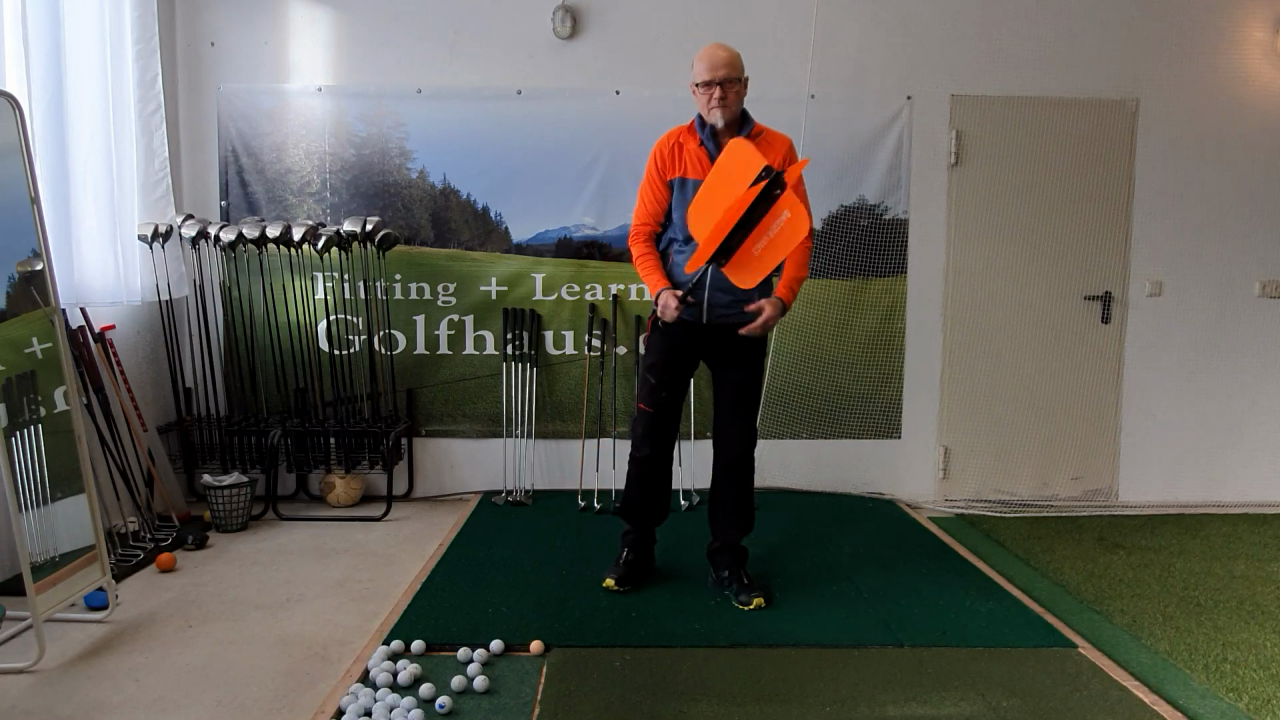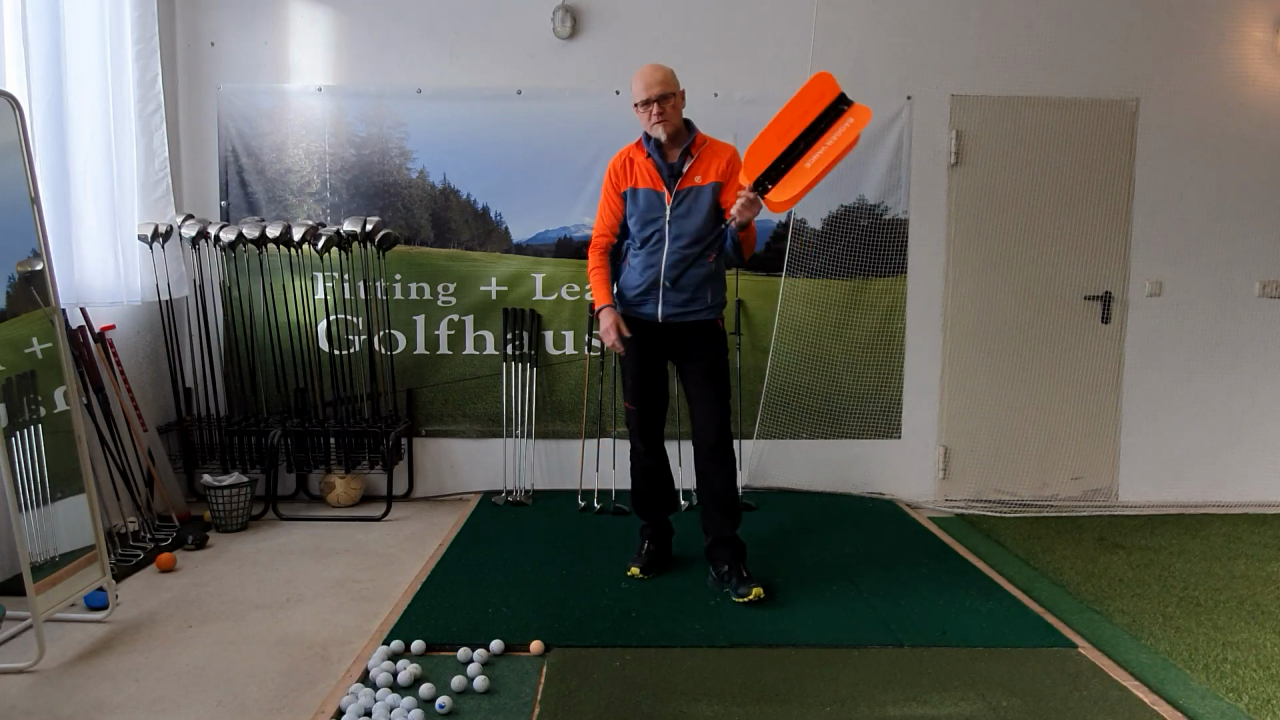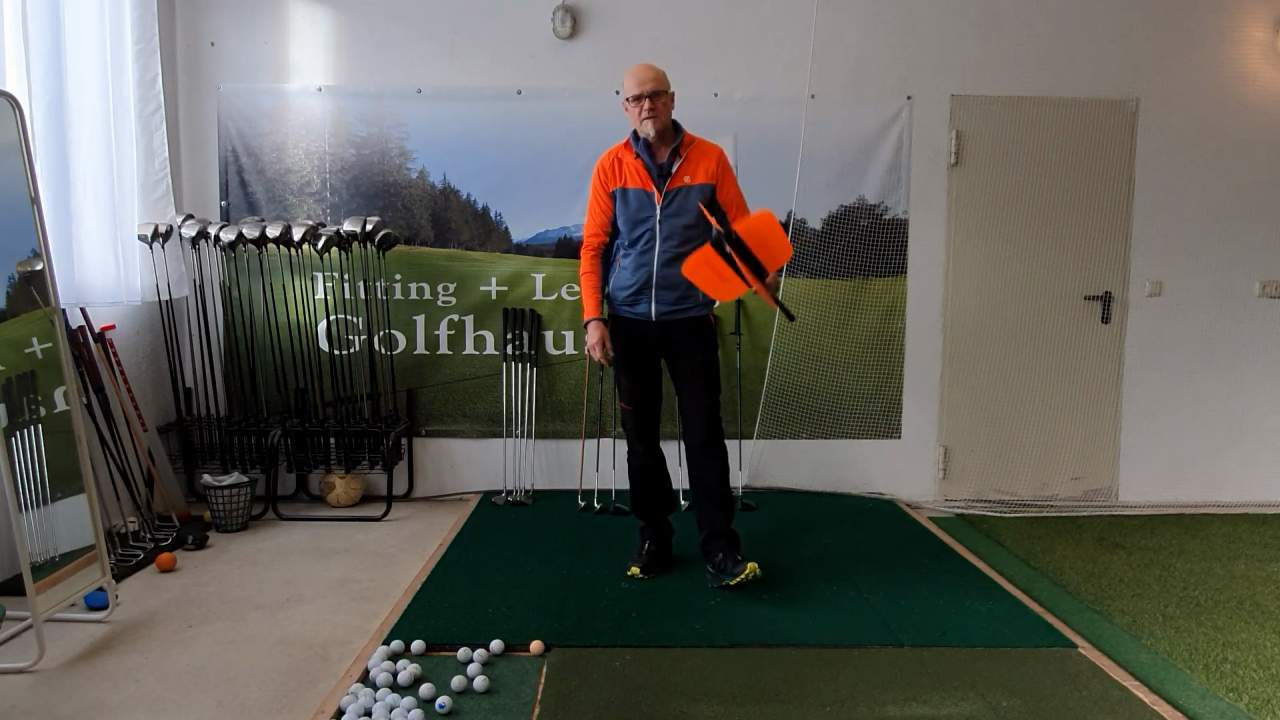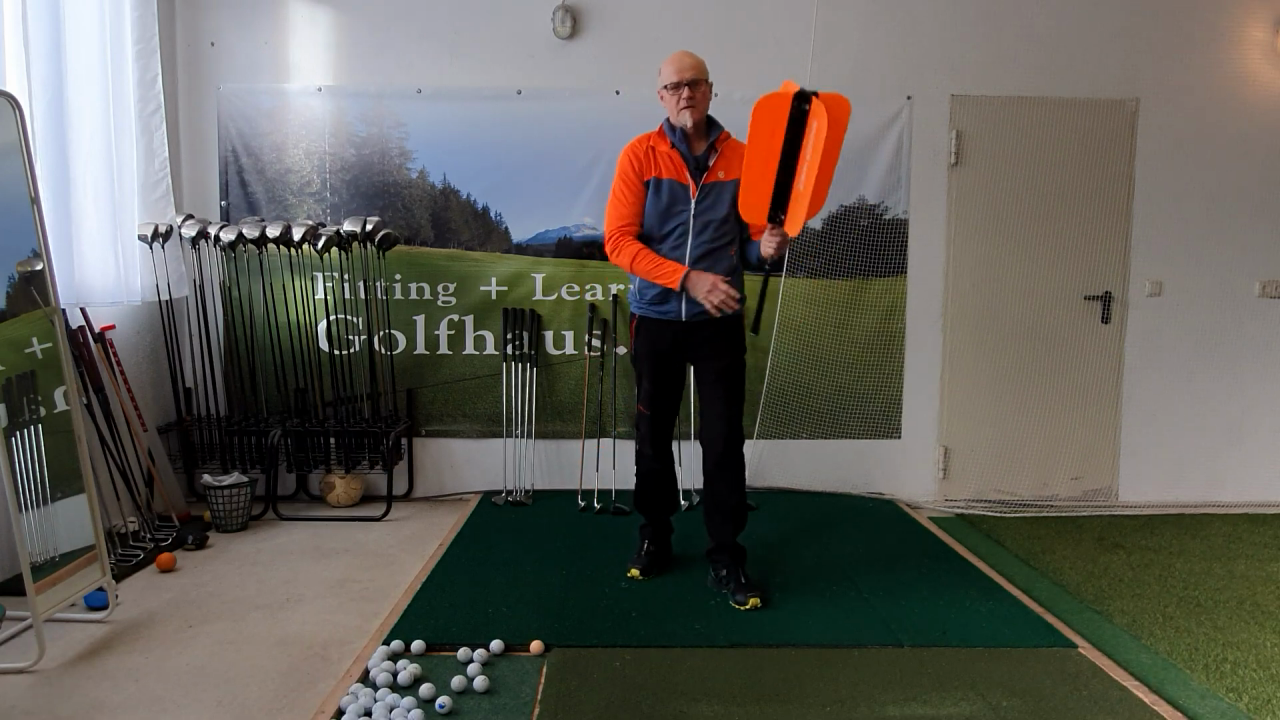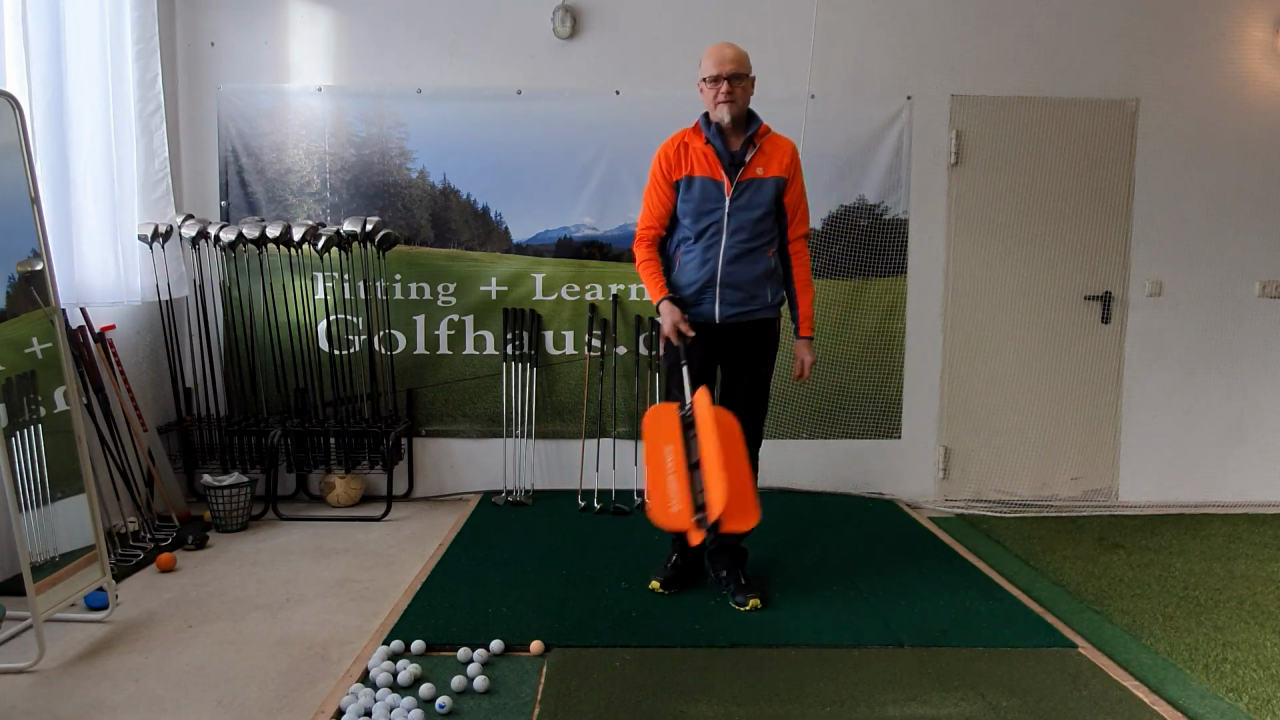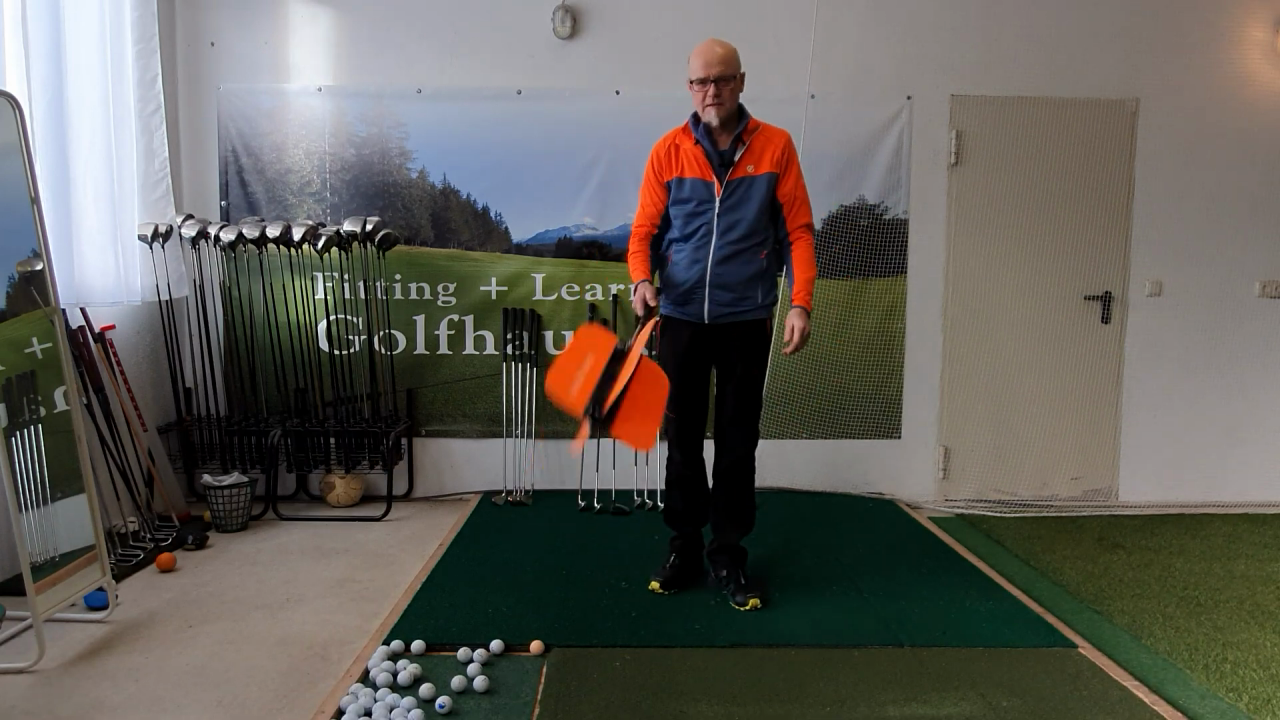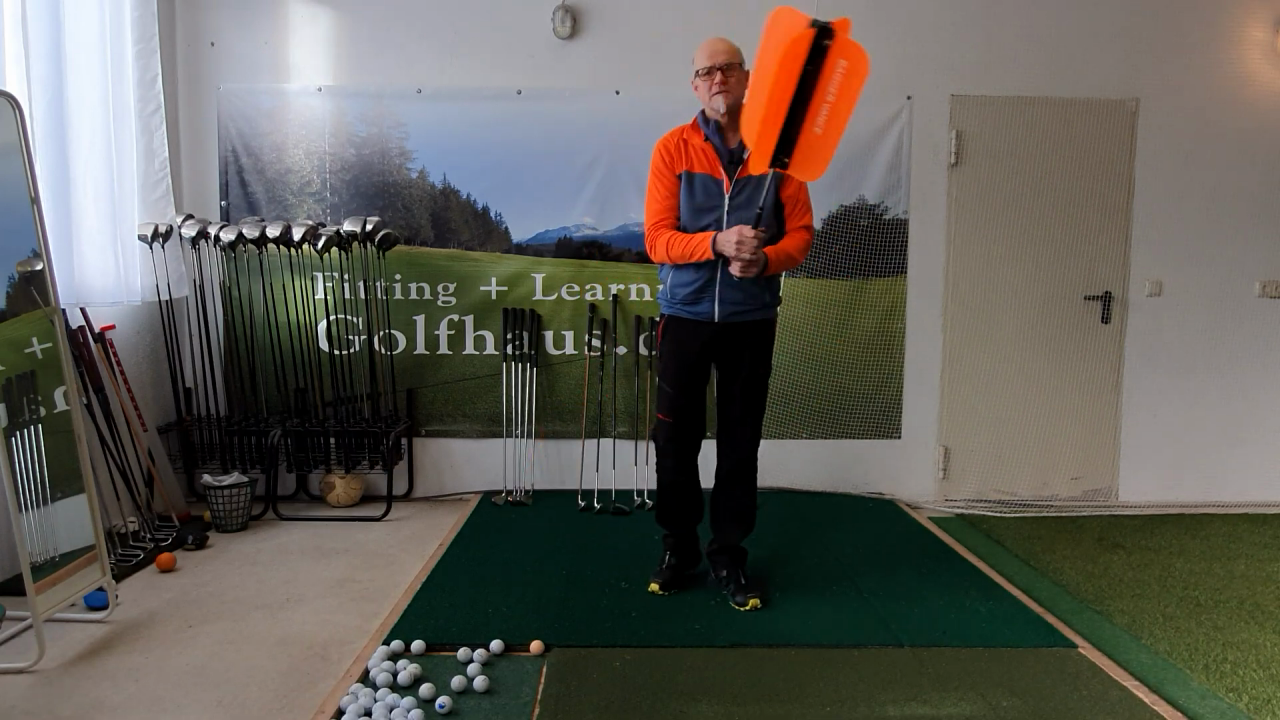
dt=0.7s
person 1, frame 1
left shoulder: (778, 150)
right shoulder: (669, 149)
left elbow: (798, 235)
right elbow: (642, 233)
left wrist: (781, 297)
right wrist: (660, 289)
left hip: (742, 323)
right hip: (677, 317)
left knee: (735, 445)
right knee: (650, 436)
left ankle: (728, 561)
right ankle: (637, 546)
person 1, frame 2
left shoulder: (722, 158)
right shoulder: (622, 166)
left elbow: (738, 252)
right elbow: (602, 245)
left wrist: (743, 225)
right wrist: (605, 307)
left hip: (700, 322)
right hip: (637, 322)
left knee: (714, 439)
right knee: (644, 435)
left ankle: (725, 559)
right ankle: (654, 537)
person 1, frame 3
left shoulder: (710, 158)
right shoulder: (611, 165)
left elbow: (737, 228)
right elbow: (594, 247)
right wrist: (594, 317)
left hip: (691, 319)
right hip: (629, 322)
left knee: (705, 433)
right knee: (640, 434)
left ankle: (720, 548)
right ankle: (653, 536)
person 1, frame 4
left shoulder: (740, 156)
right shoulder: (639, 154)
left elbow: (751, 243)
right elbow: (618, 242)
left wrist: (767, 245)
right wrist: (690, 278)
left hip: (720, 322)
right hip: (656, 319)
left knee: (724, 440)
right knee: (653, 435)
left ankle: (725, 558)
right ankle: (654, 536)
person 1, frame 5
left shoulder: (782, 154)
right shoulder: (674, 152)
left elbow: (797, 244)
right elbow: (647, 240)
left wrist: (804, 330)
right wrist: (663, 302)
left hip: (755, 325)
right hip: (689, 323)
left knee: (741, 444)
left ankle: (728, 556)
right ankle: (683, 549)
person 1, frame 6
left shoulder: (776, 146)
right shoulder: (667, 151)
left elbow: (799, 230)
right elbow: (644, 230)
left wrist: (801, 303)
right wrist: (642, 280)
left hip: (748, 321)
right hip: (682, 320)
left knee: (738, 440)
right knee: (682, 438)
left ankle: (728, 555)
right ankle: (684, 546)
person 1, frame 7
right shoulder: (671, 148)
left elbow: (800, 235)
right elbow: (659, 242)
left wrist: (764, 259)
right wrist: (718, 244)
left hip: (751, 312)
right hip: (685, 315)
left knee: (740, 440)
right knee: (674, 438)
left ankle: (729, 555)
right ankle: (679, 547)
